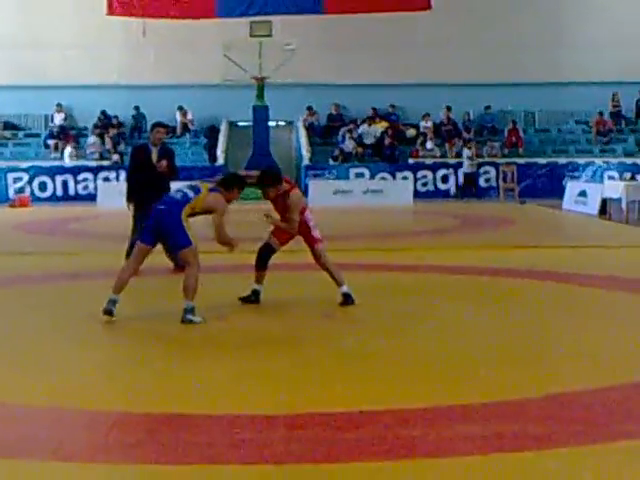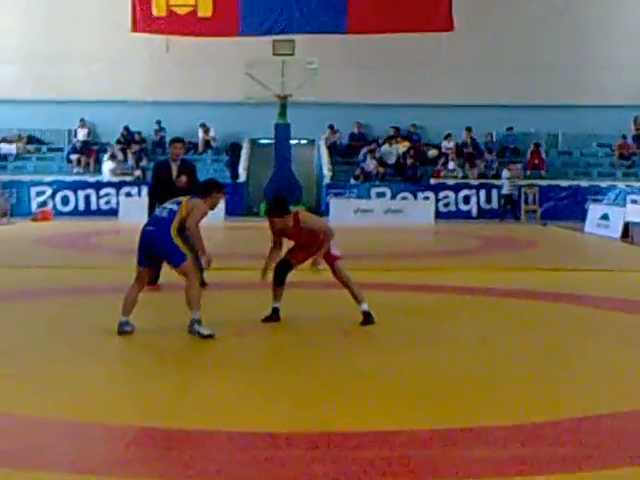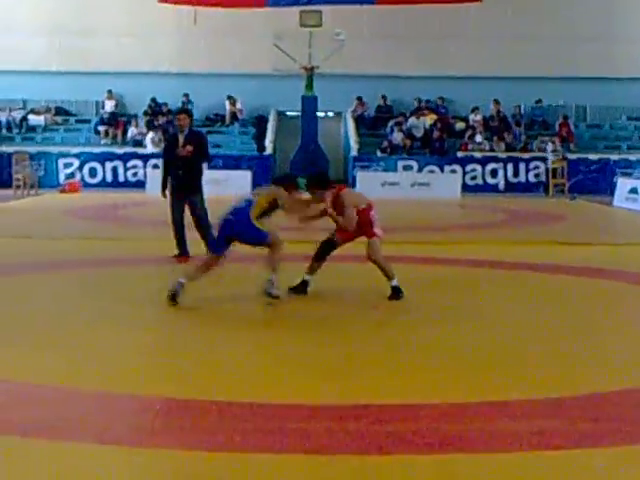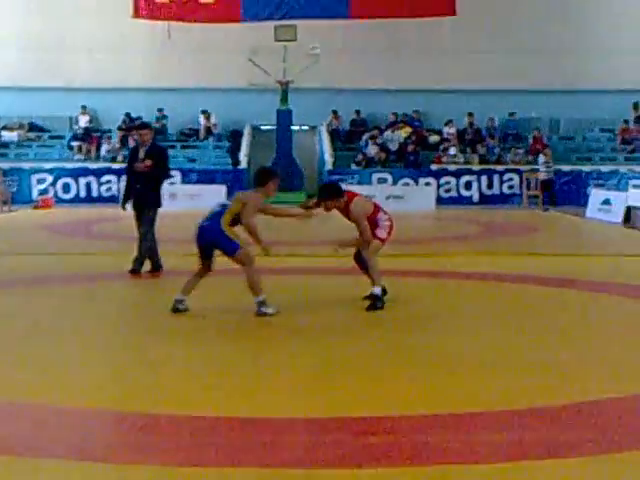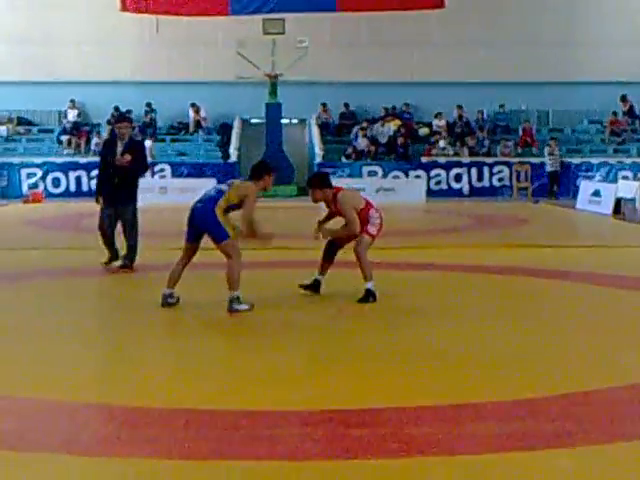
dt=0.5s
person 1, frame 1
left shoulder: (168, 152)
right shoulder: (138, 150)
left elbow: (174, 174)
right elbow: (131, 173)
left wrist: (166, 169)
right wrist: (130, 196)
left hip: (162, 197)
right hip: (142, 198)
right knee: (138, 231)
left ankle: (177, 262)
person 1, frame 2
left shoulder: (189, 167)
right shoulder: (159, 167)
left elbow: (196, 188)
right elbow: (153, 191)
left wrist: (186, 184)
right wrist: (151, 213)
left ankle: (198, 278)
right ankle: (154, 279)
person 1, frame 3
left shoulder: (198, 136)
right shoulder: (170, 138)
left elbow: (205, 156)
right elbow: (166, 163)
left wrist: (189, 154)
right wrist: (164, 185)
left hip: (193, 185)
right hip: (176, 185)
left knee: (201, 218)
right knee: (177, 221)
right ankle: (183, 251)
person 1, frame 4
left shoulder: (160, 151)
right shoulder: (133, 151)
left elbow: (165, 173)
right elbow: (130, 175)
left wrist: (147, 170)
right wrist: (126, 197)
left hip: (151, 199)
right hip: (138, 199)
left knee: (145, 233)
right knee: (147, 233)
left ankle: (137, 266)
right ankle: (156, 265)
person 1, frame 5
left shoulder: (138, 145)
right shoulder: (108, 144)
left elbow: (144, 168)
right elbow: (102, 168)
left wrist: (127, 164)
right wrist: (99, 191)
left hip: (127, 194)
right hip: (110, 194)
left knee: (130, 229)
right knee: (104, 227)
left ankle: (129, 261)
right ankle: (113, 254)
person 2, frame 1
left shoulder: (204, 186)
right shoulder: (220, 201)
right elbow: (220, 237)
right wrist: (232, 243)
left hip: (157, 212)
right hip: (173, 218)
left knee: (133, 262)
right knee: (192, 265)
left ankle: (112, 302)
right ankle: (188, 312)
person 2, frame 2
left shoulder: (185, 201)
right shoulder: (202, 205)
right elbow: (191, 226)
left wrist: (195, 256)
right wrist: (204, 252)
left hip: (147, 233)
right hip: (165, 236)
left knee: (139, 283)
right knee: (193, 276)
left ankle: (124, 323)
right ankle: (195, 322)
person 2, frame 3
left shoulder: (266, 193)
right shoulder: (279, 192)
right elbow: (288, 206)
left hip: (228, 223)
right hip: (242, 223)
left knee: (207, 264)
right knee: (276, 243)
left ankle: (180, 285)
right ankle: (271, 285)
person 2, frame 4
left shoulder: (249, 196)
right shoulder: (255, 198)
left elbow: (273, 211)
right elbow: (246, 221)
left wrist: (299, 213)
right wrist: (261, 242)
left hip: (204, 229)
right hip: (217, 229)
left knee: (205, 269)
right knee: (249, 263)
left ankle: (179, 301)
right ankle: (262, 305)
person 2, frame 5
left shoulder: (239, 185)
right shoulder: (253, 189)
right elbow: (246, 217)
left wrist: (238, 231)
right wrist: (259, 235)
left hip: (197, 211)
right hip: (210, 214)
left knee: (186, 257)
right knee: (234, 256)
left ankle: (168, 296)
right ankle: (234, 301)
person 3, frame 1
left shoulder: (293, 197)
right shoulder: (271, 180)
left elbow: (293, 229)
left wrist: (273, 221)
left hip: (303, 223)
right hip: (286, 221)
left knee: (321, 259)
right knee: (263, 252)
left ankle: (346, 293)
right ankle: (255, 293)
person 3, frame 2
left shoulder: (303, 219)
right shoulder: (276, 227)
left elbow: (330, 233)
right elbow: (276, 247)
left wrist: (320, 255)
right wrist: (267, 265)
left hip: (321, 243)
right hip: (303, 245)
left knee: (341, 276)
right knee: (279, 269)
left ankle: (366, 312)
right ankle: (275, 311)
person 3, frame 3
left shoulder: (345, 197)
right shoulder: (329, 196)
left elbow: (350, 226)
right elbow: (326, 212)
left wrist: (331, 213)
right wrist: (310, 217)
left hip: (369, 222)
right hip: (352, 222)
left knee: (373, 255)
right knee: (325, 247)
left ankle: (395, 286)
right ankle: (304, 283)
person 3, frame 4
left shoulder: (354, 208)
right shoulder: (339, 197)
left elbow: (367, 238)
left wrist: (345, 244)
right wrist: (312, 204)
left hip: (382, 223)
right hip: (369, 223)
left knee: (367, 255)
right knee: (359, 257)
left ankle: (378, 298)
right ankle: (378, 289)
person 3, frame 5
left shoulder: (343, 200)
right shoulder: (328, 196)
left elbow: (355, 229)
right elbow: (334, 211)
left wrist: (329, 232)
right wrist: (322, 222)
left hip: (371, 219)
right hip: (356, 219)
left knee: (359, 250)
right knee: (331, 246)
left ankle: (370, 291)
right ankle: (317, 283)
